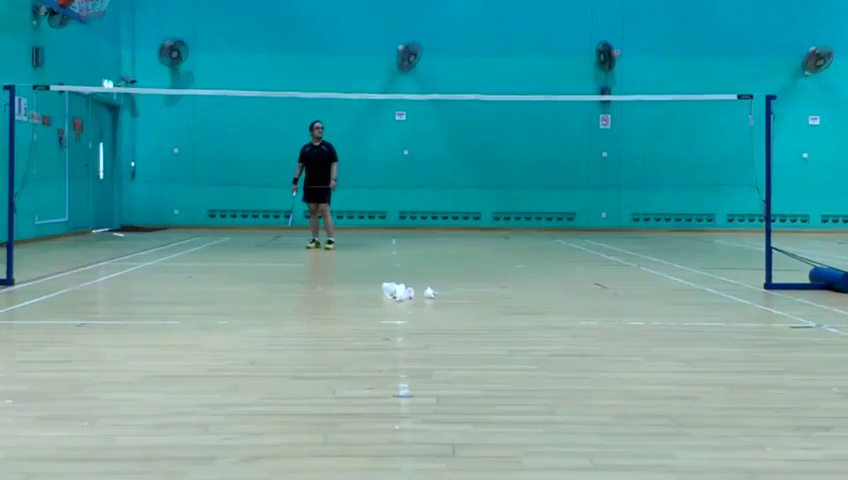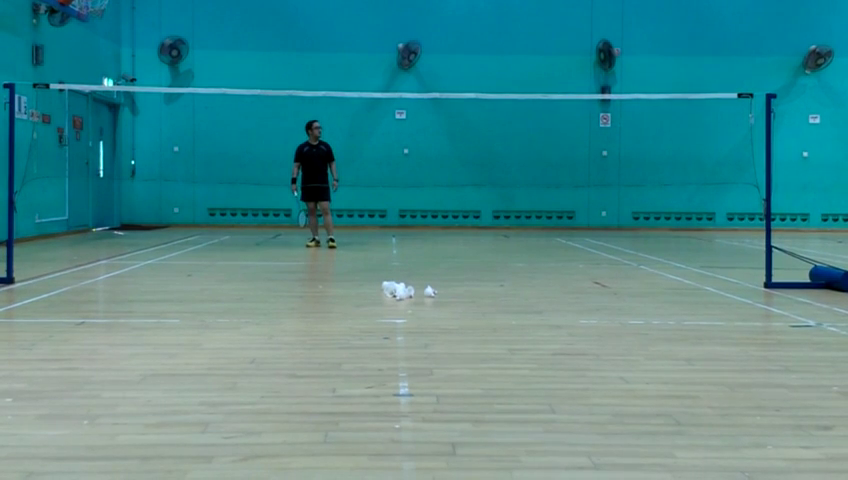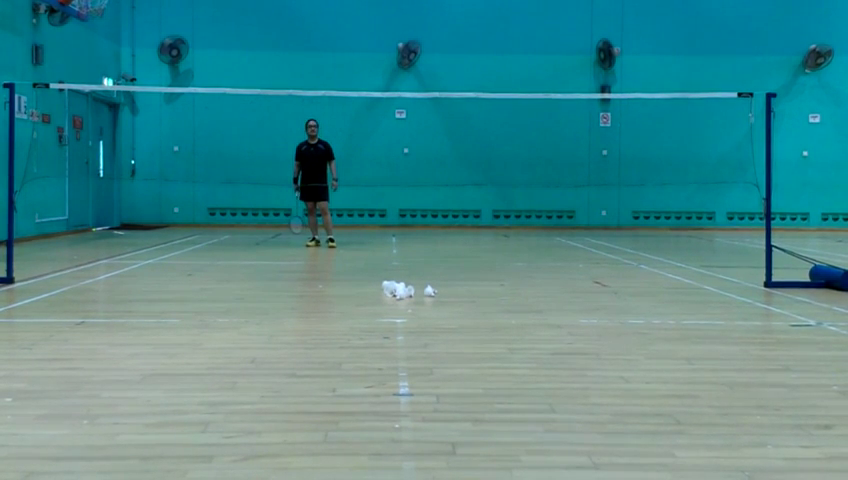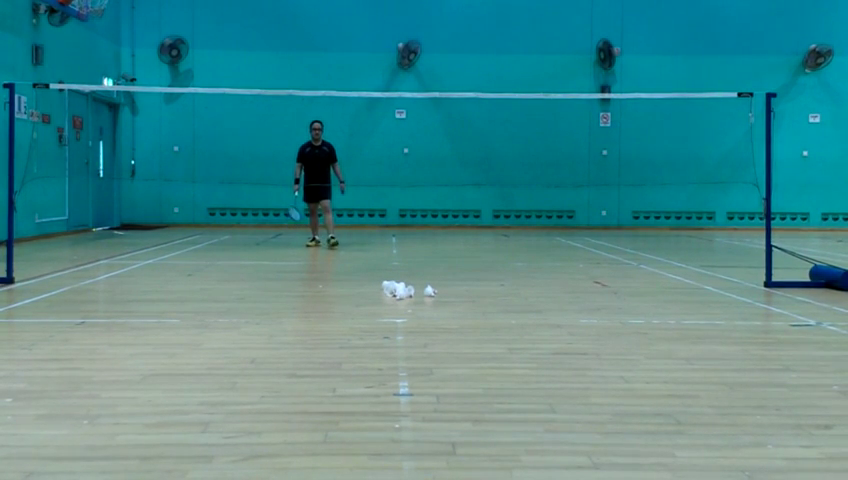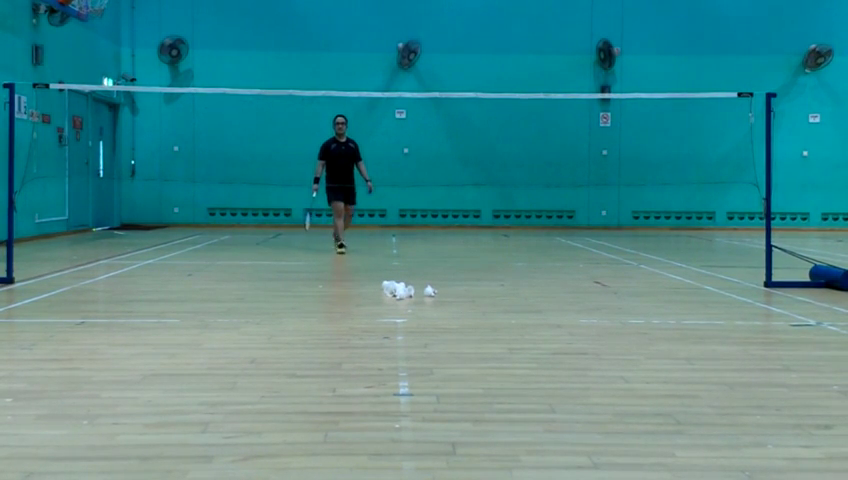
dt=1s
person 1, frame 1
left shoulder: (328, 147)
right shoulder: (305, 149)
left elbow: (334, 164)
right elbow: (300, 166)
left wrist: (334, 179)
right wrist: (295, 181)
left hip: (324, 186)
right hip: (309, 186)
left knee: (325, 211)
right knee: (313, 212)
left ankle: (331, 240)
right ankle: (315, 239)
person 1, frame 2
left shoulder: (326, 146)
right shoulder: (302, 148)
left elbow: (332, 163)
right elbow: (296, 166)
left wrist: (335, 179)
right wrist: (293, 181)
left hip: (323, 184)
right hip: (307, 185)
left knee: (326, 210)
right knee: (311, 211)
left ankle: (331, 238)
right ankle: (315, 238)
person 1, frame 3
left shoulder: (325, 145)
right shoulder: (301, 147)
left elbow: (331, 162)
right elbow: (297, 165)
left wrist: (334, 178)
right wrist: (295, 181)
left hip: (321, 184)
right hip: (306, 185)
left knee: (324, 210)
right knee: (311, 211)
left ankle: (330, 237)
right ankle: (315, 238)
person 1, frame 4
left shoulder: (329, 147)
right shoulder: (304, 148)
left elbow: (335, 165)
right elbow: (299, 166)
left wrist: (341, 181)
right wrist: (296, 182)
left hip: (325, 185)
right hip: (309, 185)
left knee: (327, 209)
right knee: (313, 212)
left ankle: (331, 237)
right ankle: (315, 238)
person 1, frame 5
left shoulder: (353, 144)
right shoulder: (327, 145)
left elbow: (359, 163)
right elbow: (321, 164)
left wrist: (367, 180)
right wrist: (316, 182)
left hip: (350, 185)
right hip: (333, 185)
left knee: (348, 215)
right knee: (338, 213)
left ankle: (337, 234)
right ankle: (340, 243)
